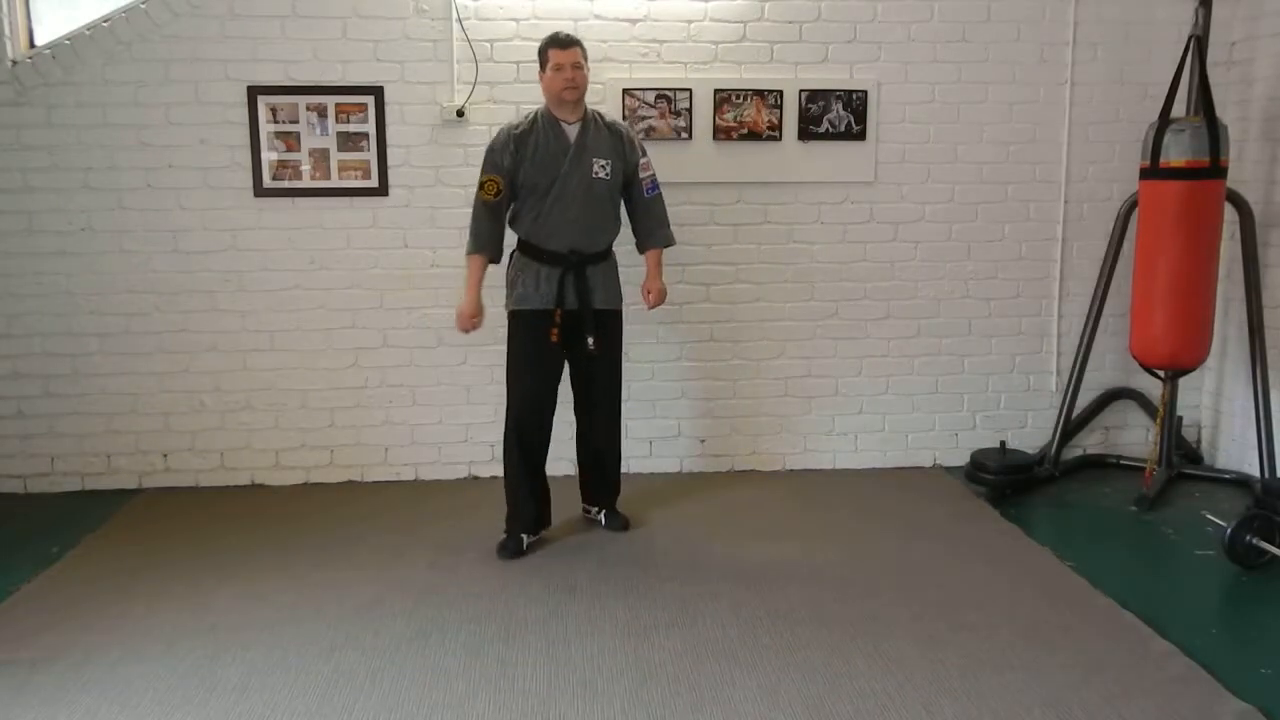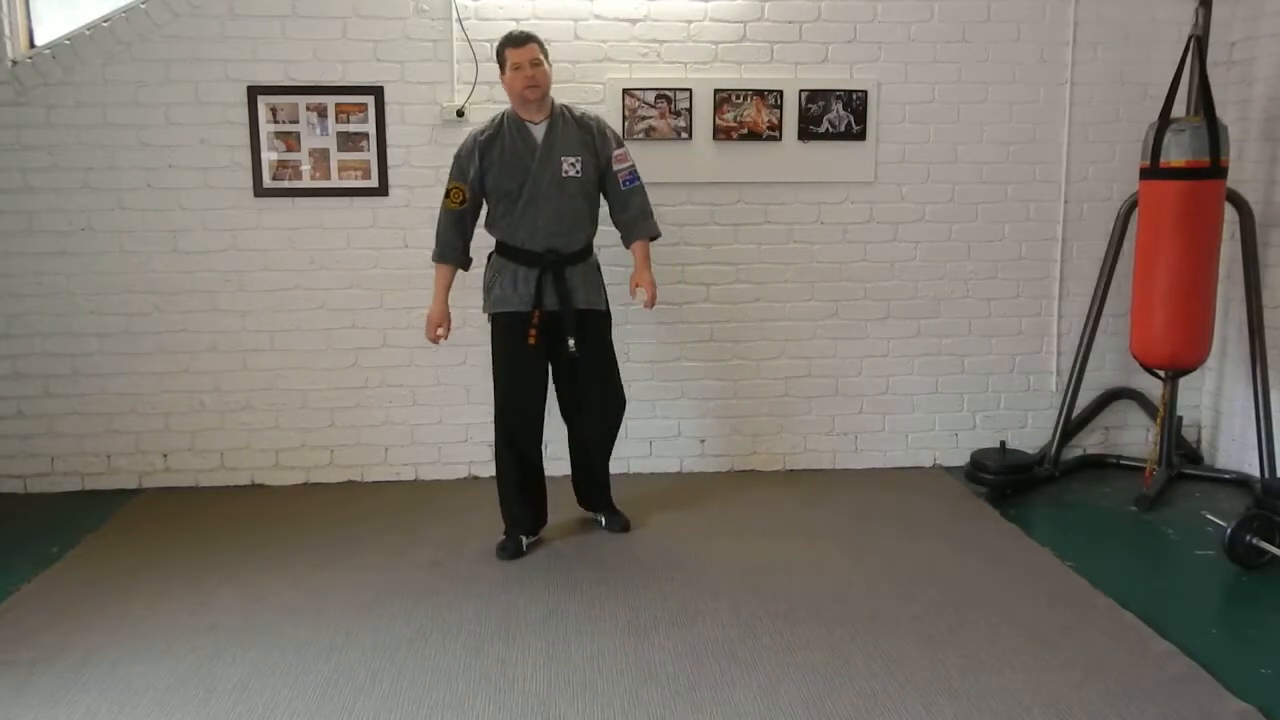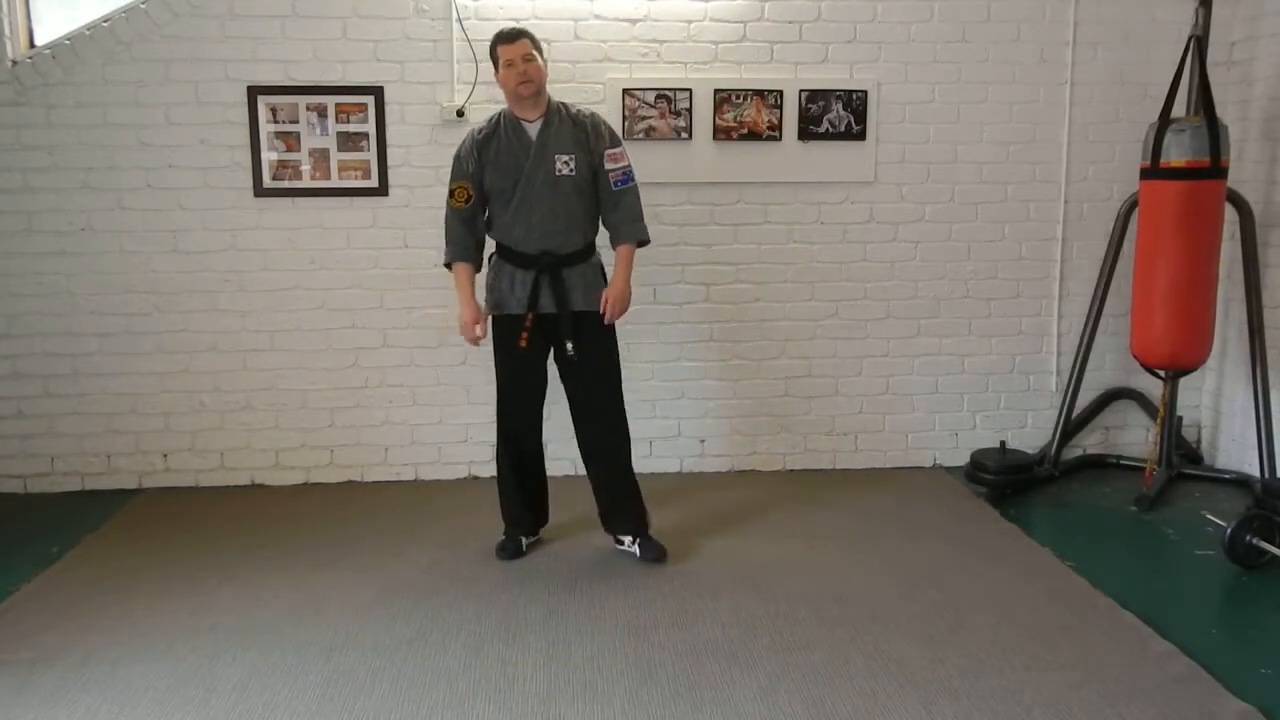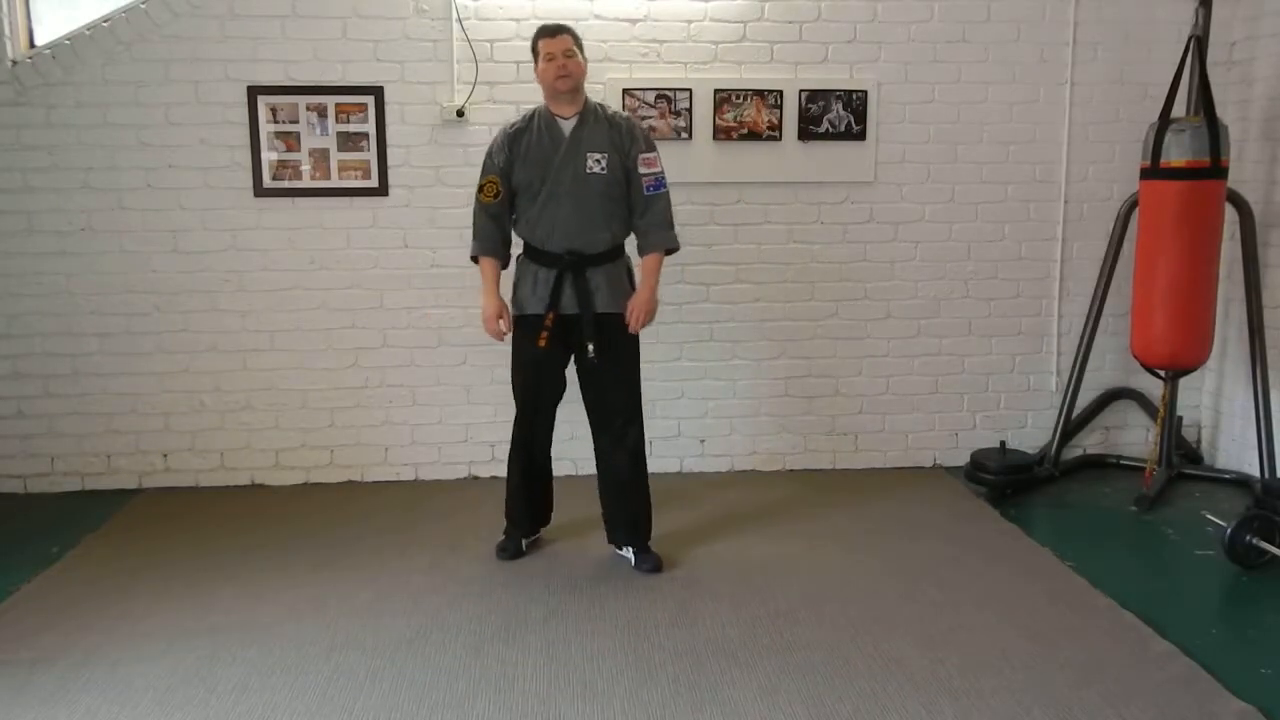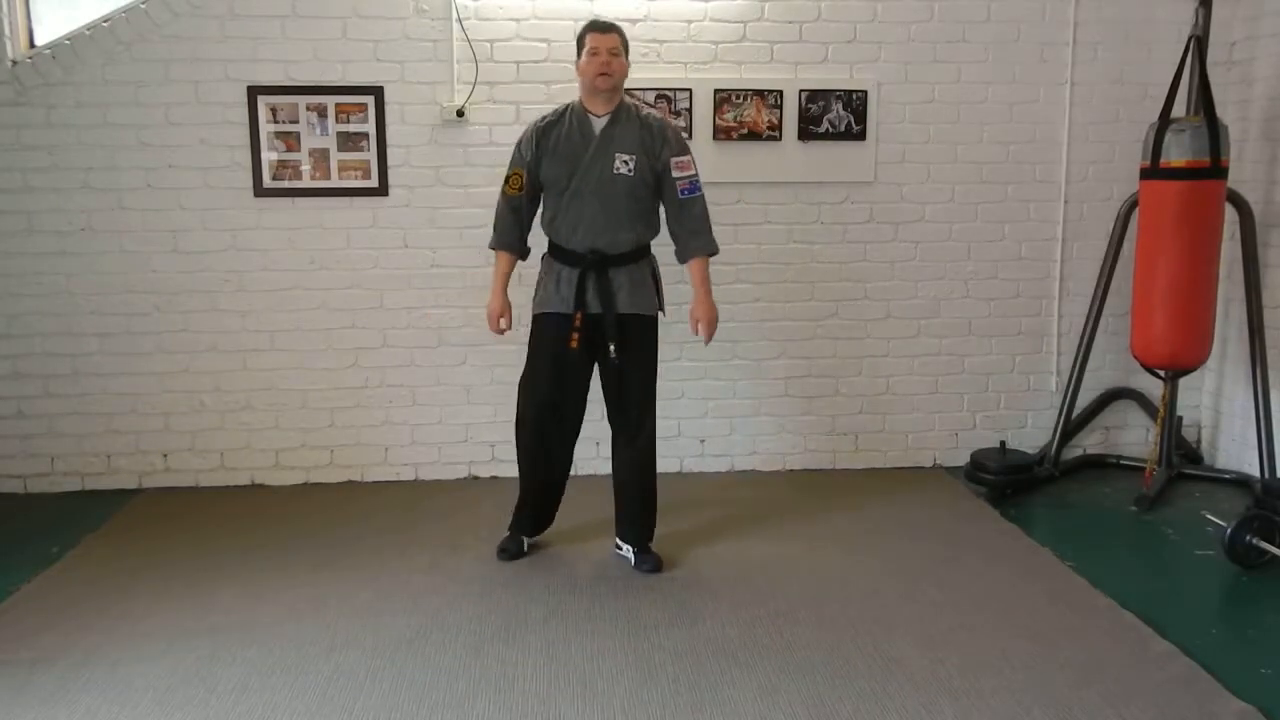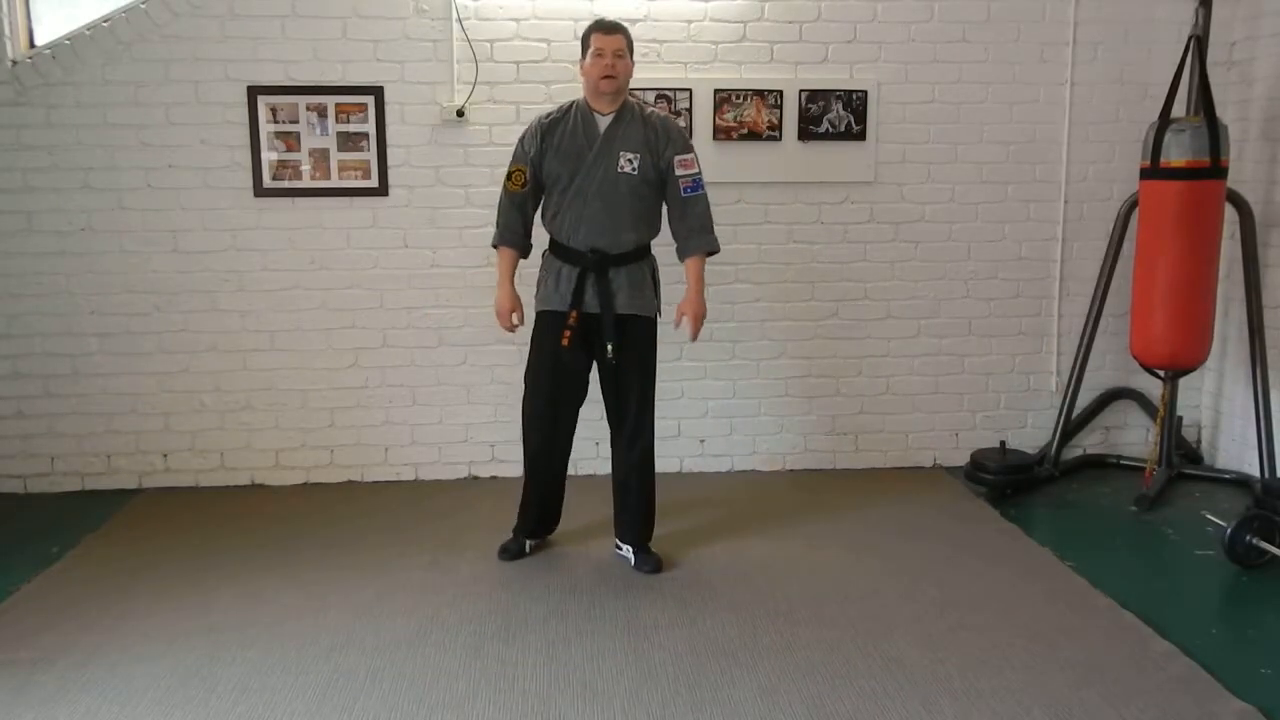
dt=0.3s
person 1, frame 1
left shoulder: (618, 138)
right shoulder: (513, 140)
left elbow: (646, 206)
right elbow: (487, 216)
left wrist: (654, 271)
right wrist: (471, 291)
left hip: (598, 282)
right hip: (535, 284)
left knee: (600, 402)
right knee: (528, 407)
left ankle: (600, 499)
right ankle: (524, 521)
person 1, frame 2
left shoulder: (592, 132)
right shoulder: (481, 145)
left elbow: (628, 200)
right elbow: (455, 224)
left wrist: (642, 266)
right wrist: (440, 300)
left hip: (579, 282)
right hip: (514, 287)
left knee: (600, 402)
right knee: (517, 413)
left ankle: (595, 497)
right ankle: (522, 523)
person 1, frame 3
left shoulder: (589, 130)
right shoulder: (479, 145)
left elbow: (622, 206)
right elbow: (462, 226)
left wrist: (620, 278)
right wrist: (467, 299)
left hip: (582, 285)
right hip: (514, 289)
left knee: (602, 410)
right knee: (518, 414)
left ankle: (628, 526)
right ankle: (522, 523)
person 1, frame 4
left shoulder: (624, 132)
right shoulder: (512, 140)
left elbow: (652, 214)
right elbow: (491, 223)
left wrist: (647, 286)
right wrist: (491, 294)
left hip: (607, 289)
right hip: (538, 288)
left knee: (618, 419)
right knee: (531, 415)
left ankle: (630, 536)
right ankle: (524, 524)
person 1, frame 5
left shoulder: (657, 134)
right shoulder: (543, 134)
left elbow: (687, 215)
right elbow: (513, 214)
left wrist: (701, 292)
right wrist: (498, 290)
left hip: (630, 289)
right hip: (561, 288)
left knee: (633, 420)
right knee: (542, 411)
left ankle: (633, 536)
right ankle: (528, 523)
person 1, frame 6
left shoulder: (660, 132)
right shoulder: (546, 130)
left elbow: (689, 213)
right elbow: (515, 209)
left wrist: (694, 289)
right wrist: (505, 283)
left hip: (629, 288)
right hip: (561, 285)
left knee: (632, 420)
right knee: (545, 413)
left ankle: (633, 537)
right ankle: (534, 525)
